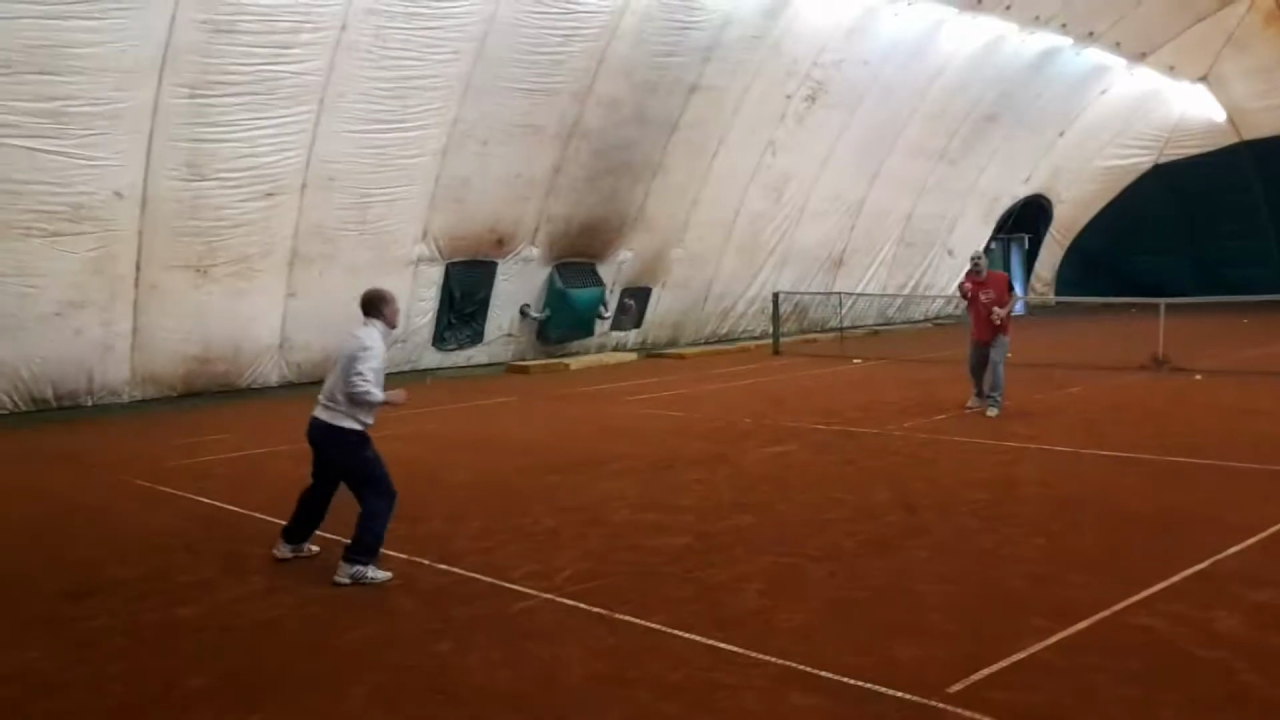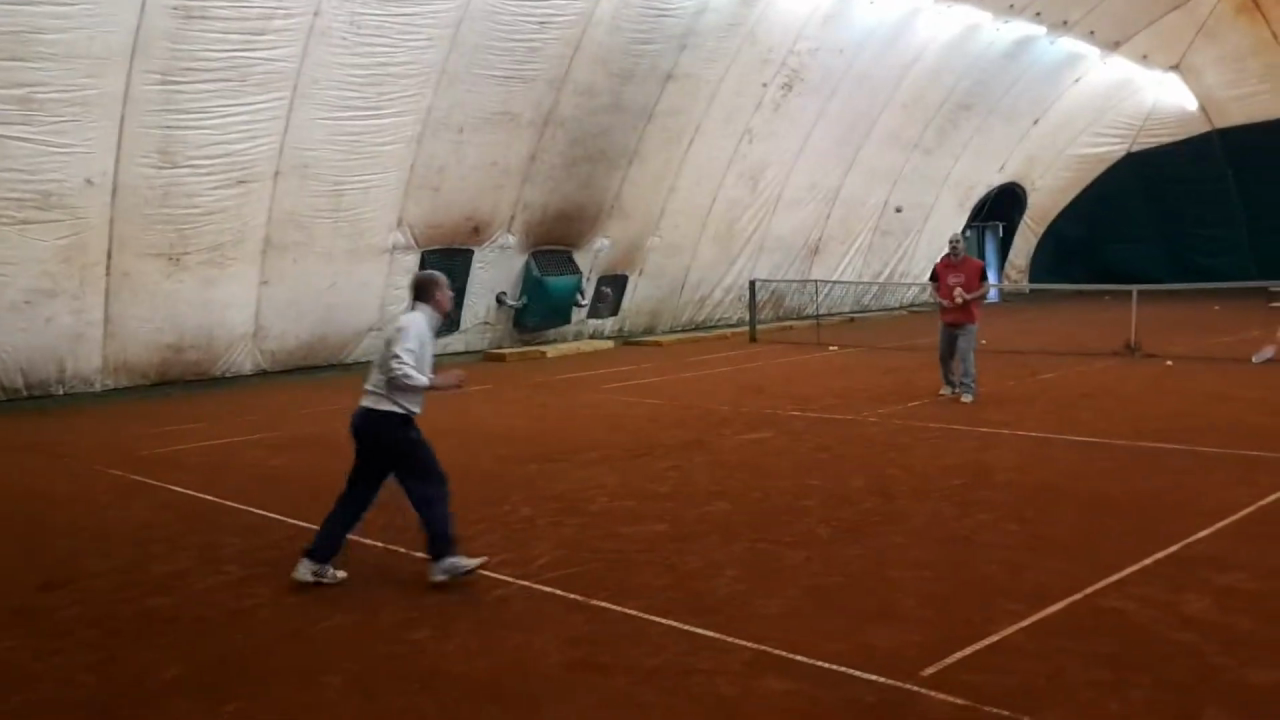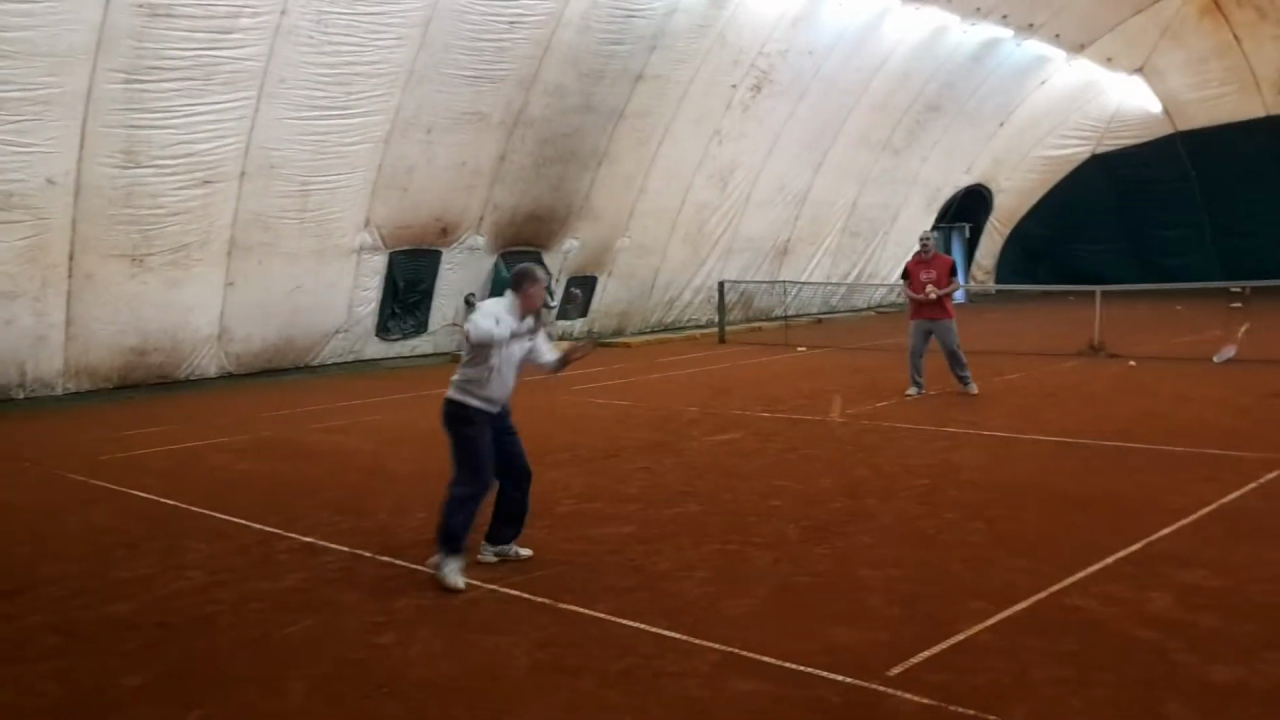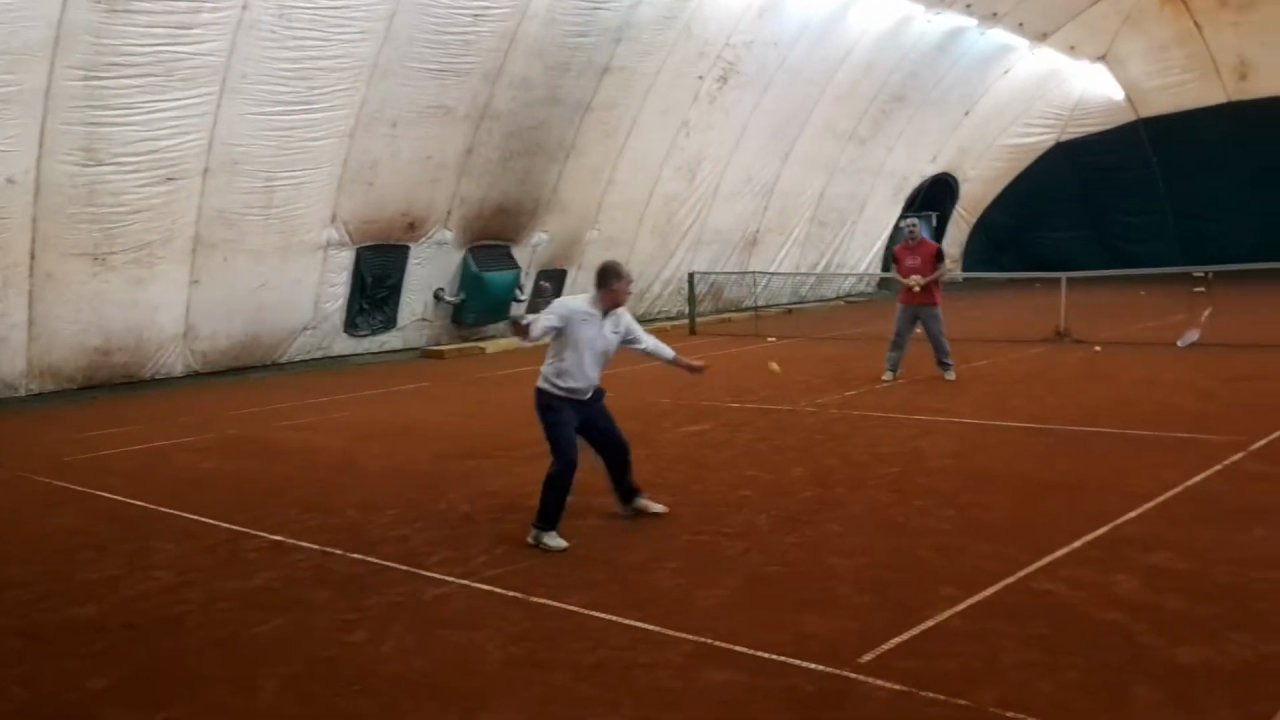
dt=0.4s
person 1, frame 1
left shoulder: (358, 338)
right shoulder: (373, 344)
right elbow: (359, 388)
left wrist: (380, 395)
right wrist: (387, 398)
left hip: (321, 424)
right hip: (343, 432)
left knee: (322, 487)
right knee: (380, 494)
left ankle: (290, 542)
right ankle: (356, 565)
person 1, frame 2
left shoulder: (415, 324)
right shoulder: (415, 325)
right elbow: (399, 373)
left wrist: (435, 381)
right wrist: (435, 382)
left hip: (371, 416)
right hip: (387, 419)
left knee: (358, 492)
right knee: (430, 483)
left ankle: (314, 563)
right ankle: (444, 559)
person 1, frame 3
left shoulder: (529, 325)
right shoulder: (490, 309)
left elbow: (548, 362)
right elbow: (475, 334)
left wrist: (566, 356)
right wrist: (520, 331)
left hip: (495, 411)
right hip: (466, 409)
left knee: (518, 476)
right knee: (473, 482)
left ankle: (499, 543)
right ankle: (448, 556)
person 1, frame 4
left shoulder: (621, 319)
right shoulder: (567, 307)
left elbow: (646, 342)
right elbow: (534, 332)
left wrist: (683, 362)
right wrist: (524, 331)
left hip: (587, 397)
right hip: (554, 398)
left knee: (617, 448)
right knee: (566, 461)
left ankle: (630, 499)
right ankle: (542, 530)
